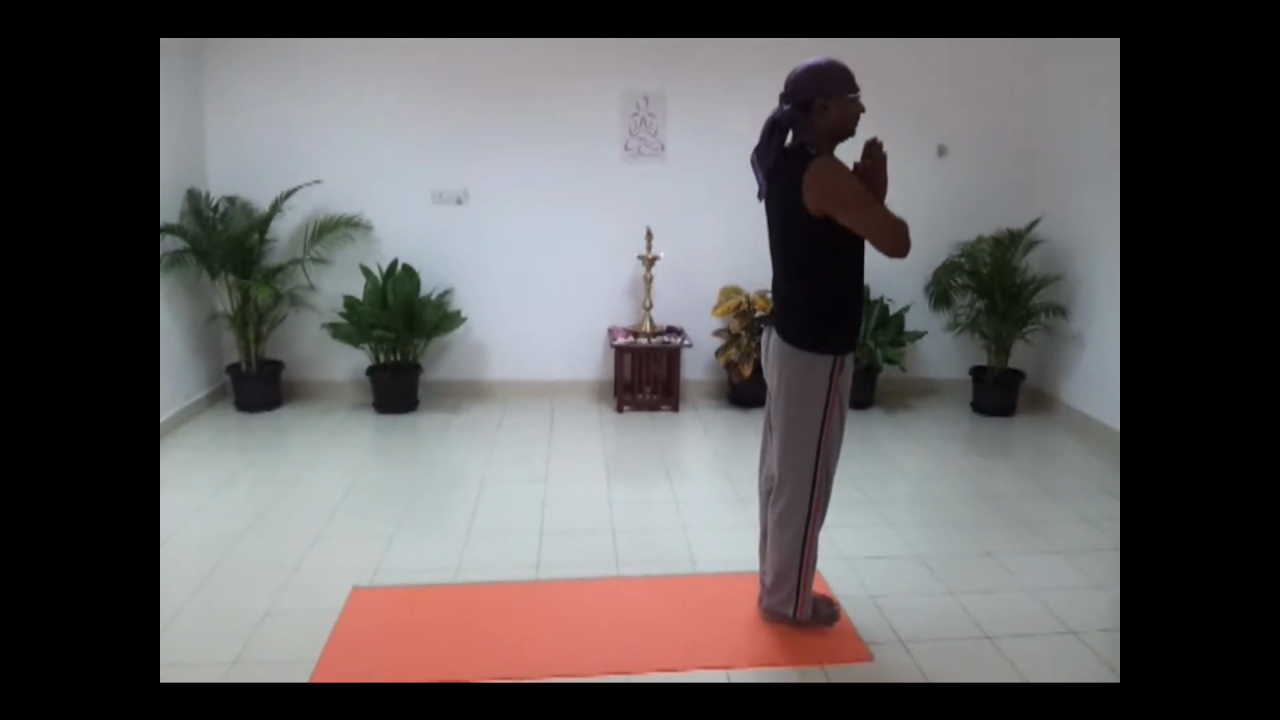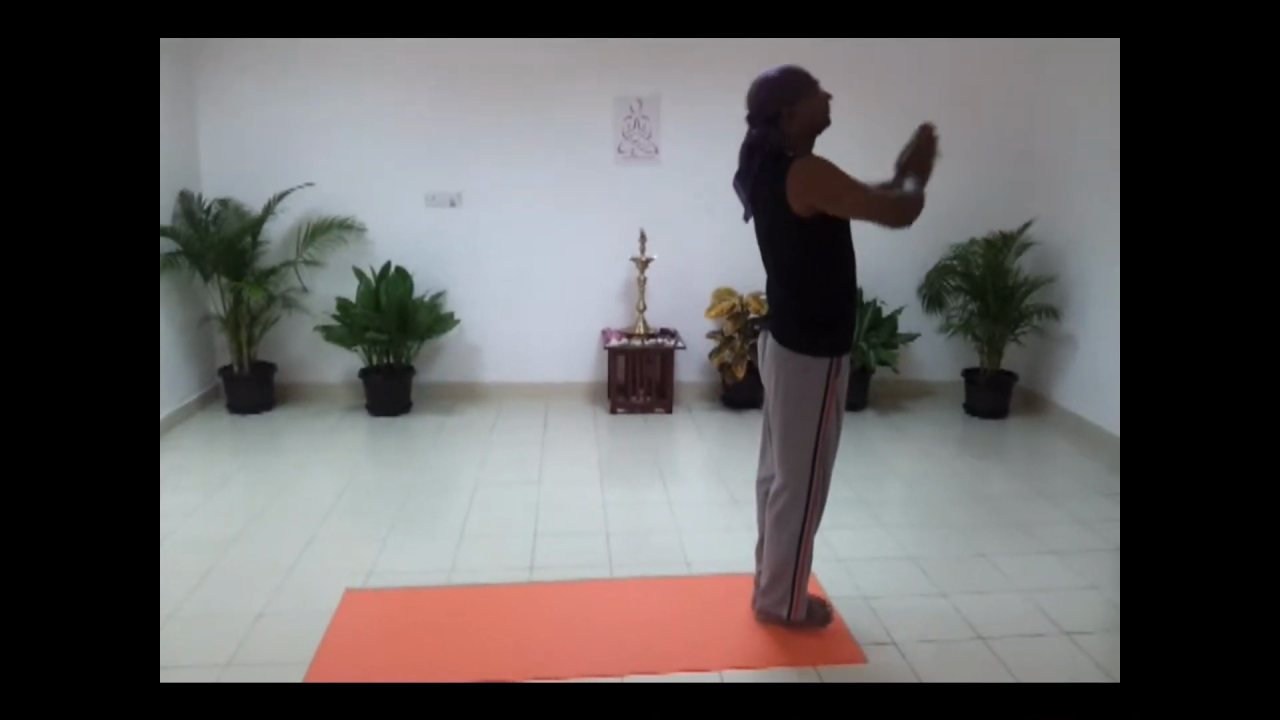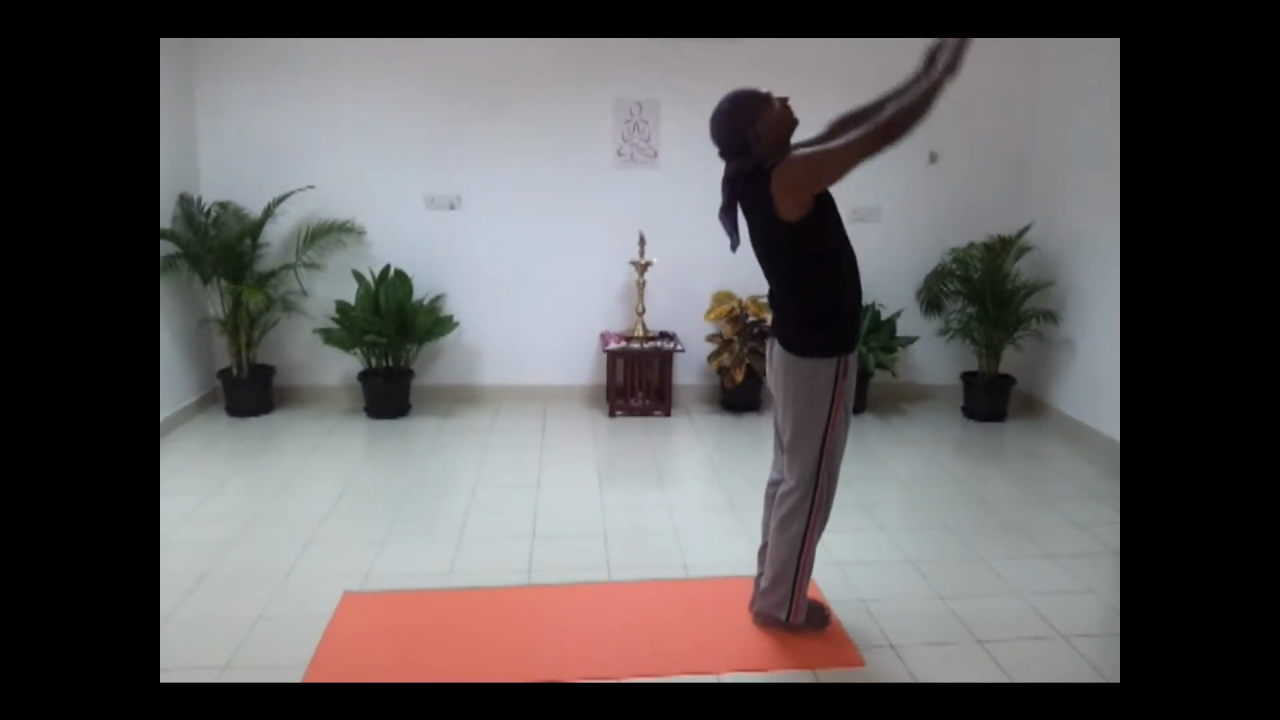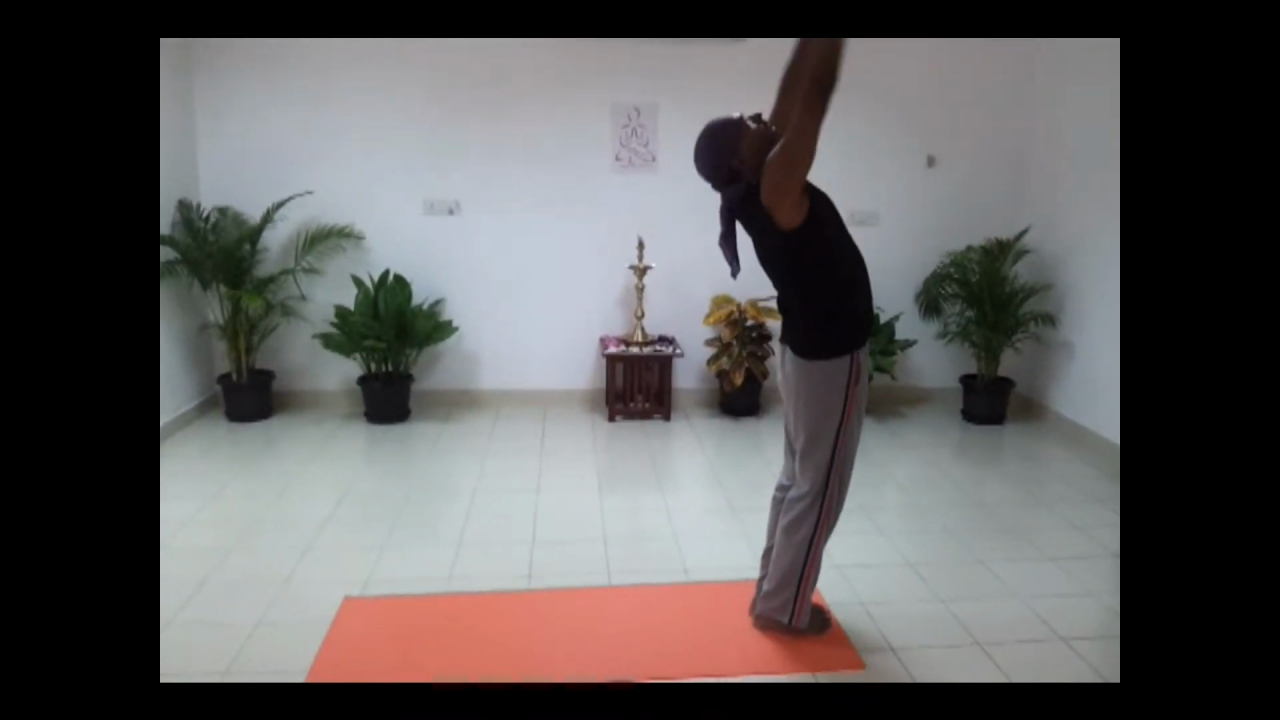
dt=0.3s
person 1, frame 1
left shoulder: (788, 165)
right shoulder: (825, 174)
right elbow: (896, 242)
left wrist: (866, 194)
right wrist: (876, 196)
left hip: (789, 340)
right hip: (817, 352)
left knee: (783, 472)
right knee: (803, 480)
left ankle: (778, 585)
right ankle: (788, 600)
person 1, frame 2
left shoulder: (773, 169)
right shoulder: (805, 174)
left elbow: (869, 198)
right elbow: (898, 213)
left wrist: (900, 177)
right wrist: (915, 176)
left hip: (785, 343)
right hip: (812, 354)
left knee: (780, 474)
right knee: (800, 483)
left ankle: (773, 587)
right ankle: (781, 601)
person 1, frame 3
left shoulder: (767, 175)
right shoulder: (789, 177)
left elbow: (848, 127)
right elbow: (881, 131)
left wrist: (921, 75)
right wrist: (939, 70)
left hip: (796, 348)
right hip: (818, 357)
left knee: (792, 476)
right knee: (807, 484)
left ankle: (774, 586)
right ankle: (779, 604)
person 1, frame 4
left shoulder: (764, 191)
right shoulder: (776, 185)
left elbow: (796, 96)
right elbow: (815, 90)
left wrist: (813, 52)
left hip: (809, 352)
right hip: (830, 360)
left knee: (801, 480)
right knee: (818, 489)
left ankle: (775, 590)
right ankle: (780, 606)
